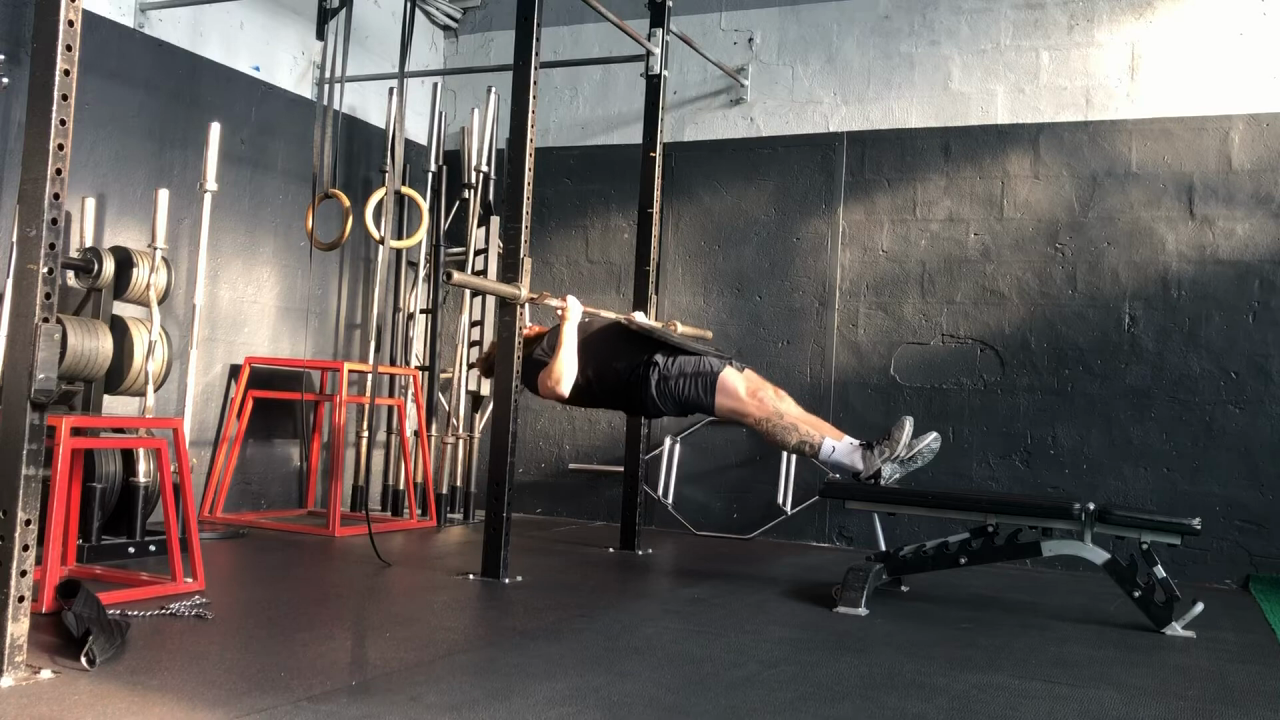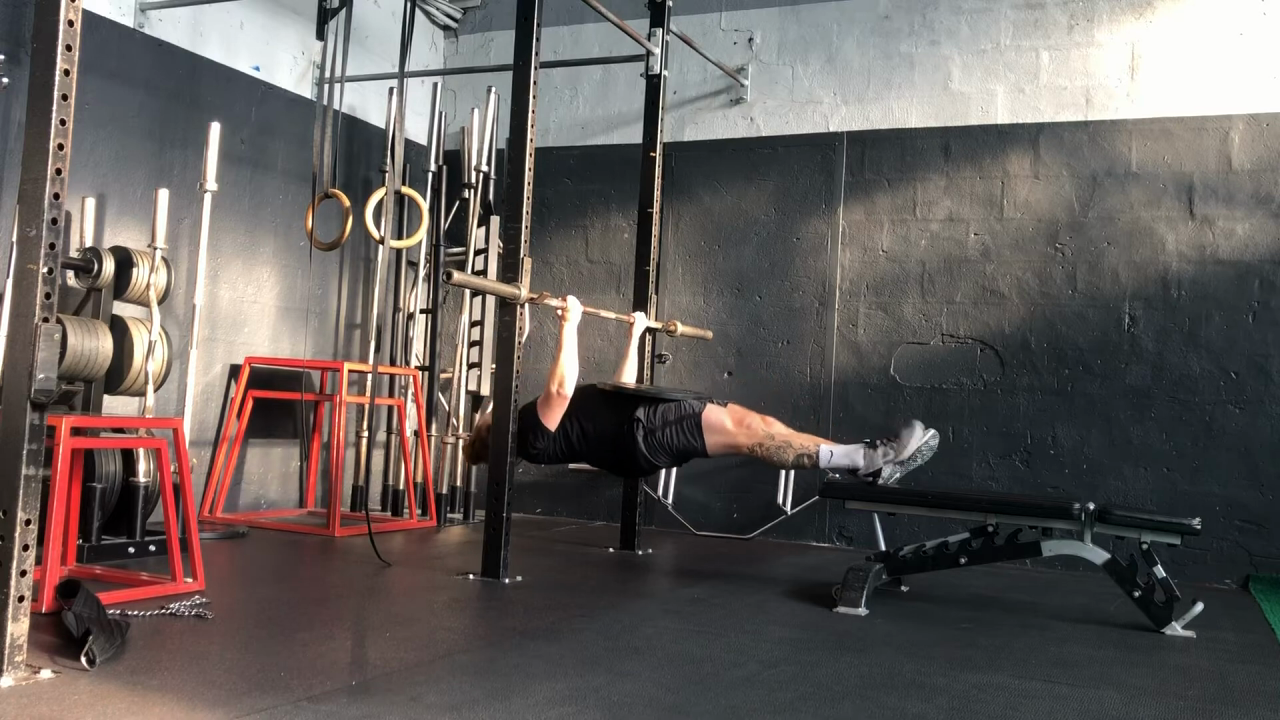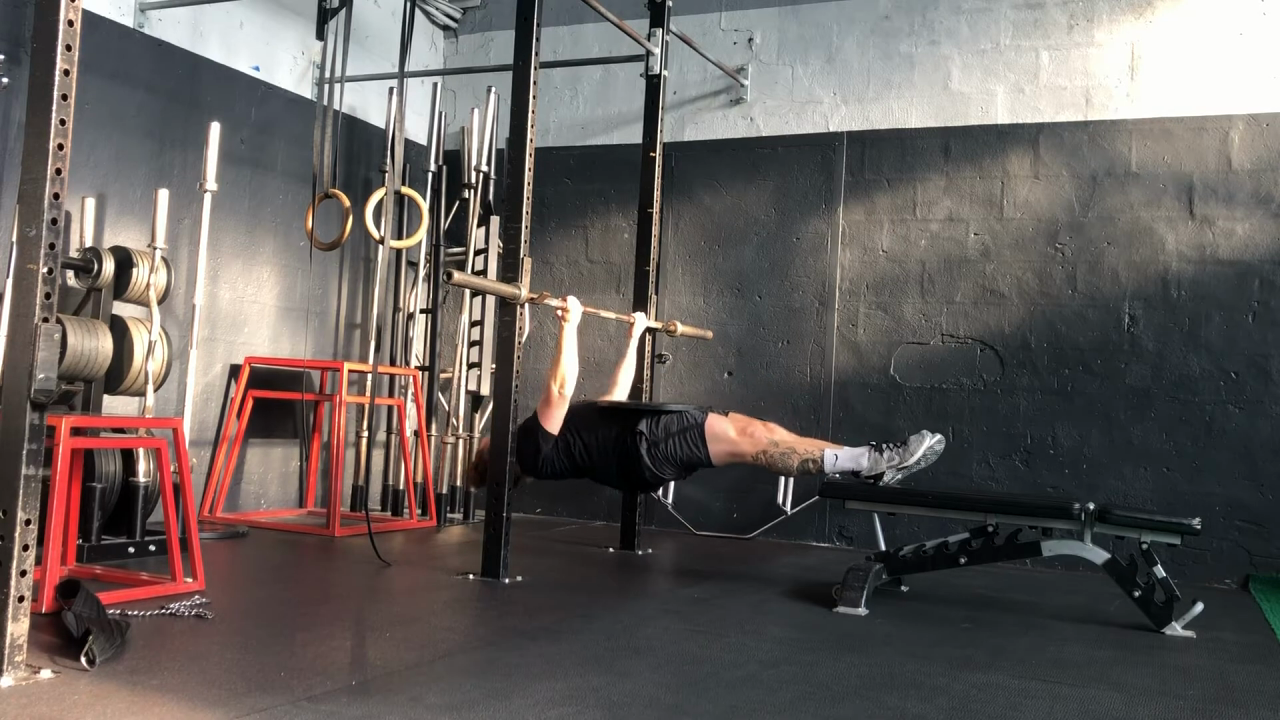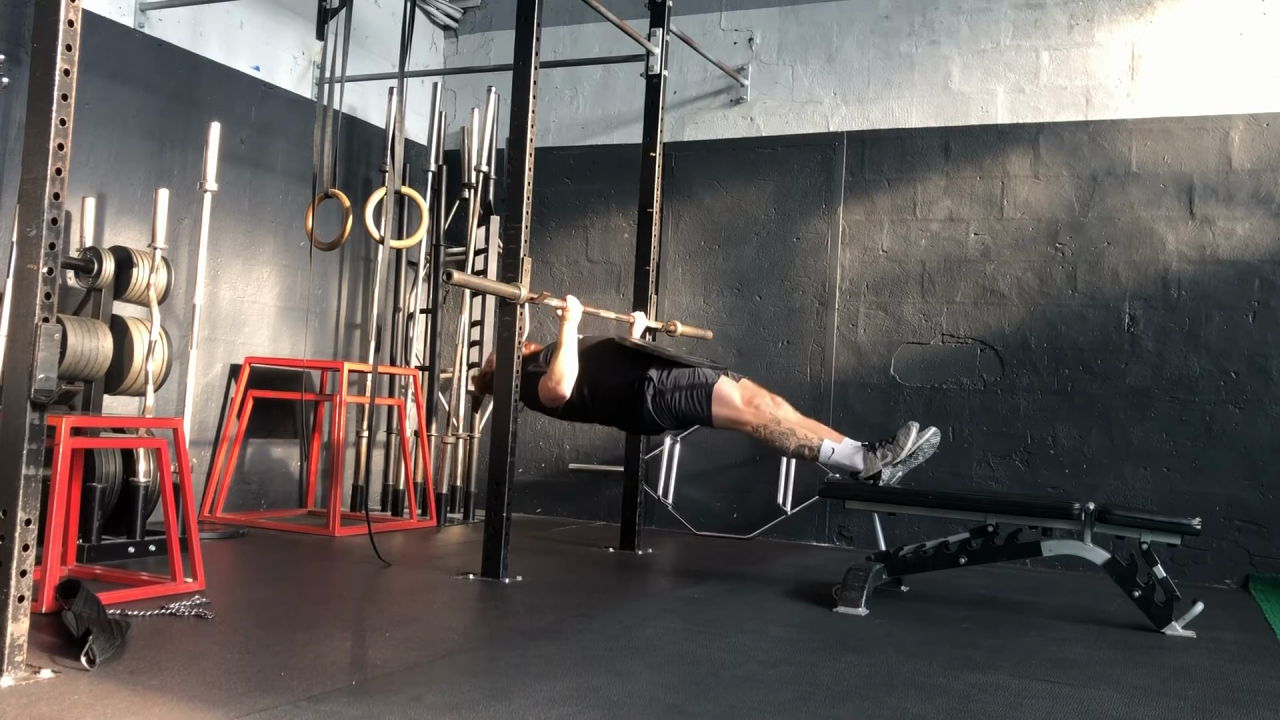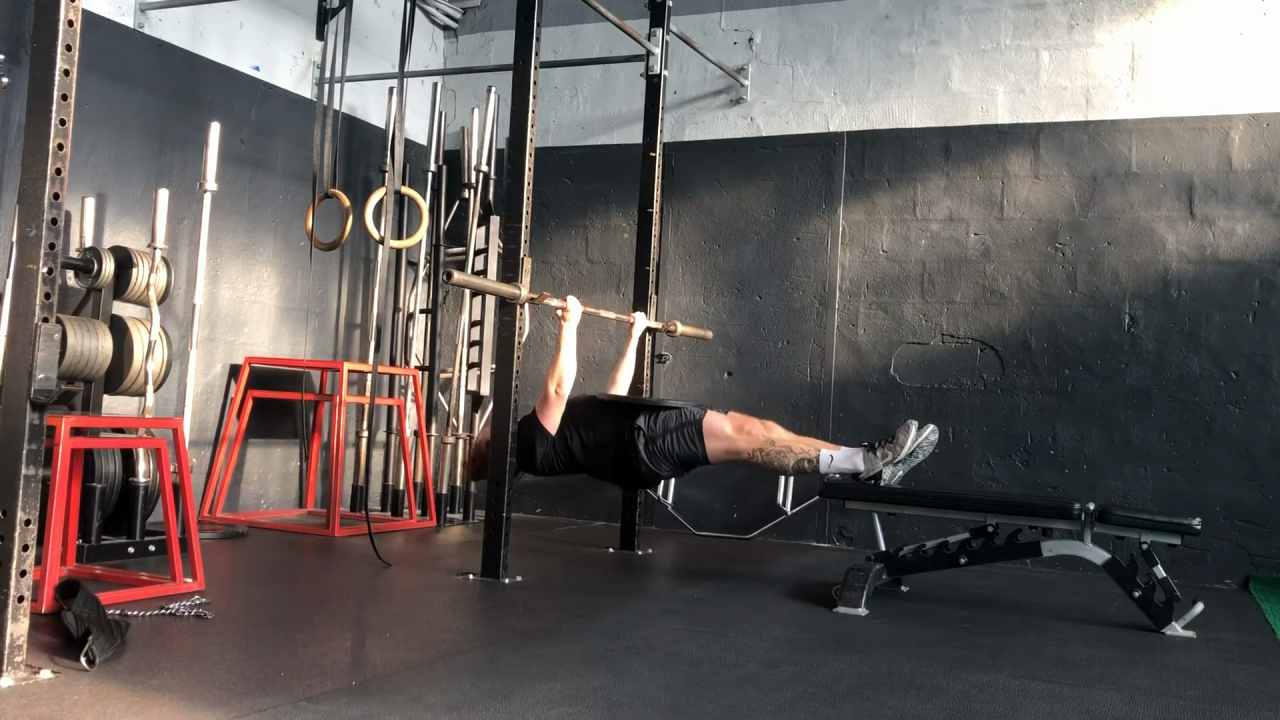
dt=1s
person 1, frame 1
left shoulder: (553, 344)
right shoulder: (536, 362)
right elbow: (560, 385)
left wrist: (638, 328)
right wrist: (569, 324)
left hip: (663, 360)
right hip: (652, 375)
left knee: (769, 397)
right knee: (754, 403)
left ankle: (866, 457)
right ankle: (863, 462)
person 1, frame 2
left shoulder: (535, 428)
right shoulder: (531, 434)
left elbow: (621, 392)
right elbow: (561, 389)
left wrist: (634, 337)
right wrist: (568, 326)
left hip: (643, 419)
right hip: (639, 433)
left knee: (755, 424)
right knee: (742, 430)
left ankle: (870, 460)
right ankle: (867, 459)
person 1, frame 3
left shoulder: (539, 442)
right shoulder: (533, 446)
left elbow: (614, 397)
right elbow: (561, 388)
left wrist: (634, 337)
right wrist: (568, 326)
left hip: (647, 434)
right hip: (642, 446)
left knee: (756, 432)
right knee: (746, 439)
left ankle: (870, 462)
right ankle: (870, 463)
person 1, frame 4
left shoulder: (546, 362)
right shoulder: (532, 380)
right elbow: (562, 387)
left wrist: (635, 334)
right wrist: (568, 324)
left hip: (653, 376)
right hip: (647, 390)
left knee: (761, 401)
right knee: (751, 410)
left ankle: (866, 459)
right ankle: (864, 460)
person 1, frame 5
left shoulder: (538, 437)
right shoulder: (532, 443)
left elbow: (614, 395)
right elbow: (558, 389)
left wrist: (634, 337)
right wrist: (568, 327)
left hip: (640, 431)
right hip: (639, 442)
left knee: (754, 429)
right knee: (742, 435)
left ankle: (866, 462)
right ankle: (867, 464)
